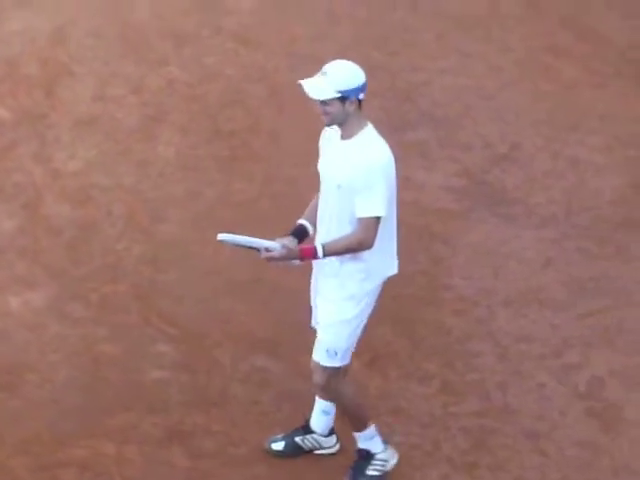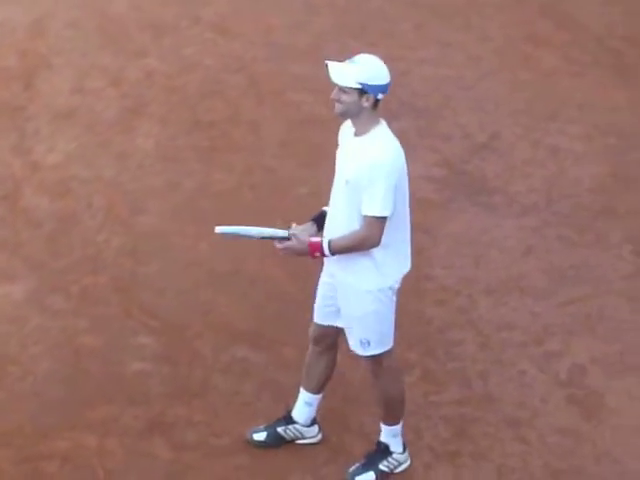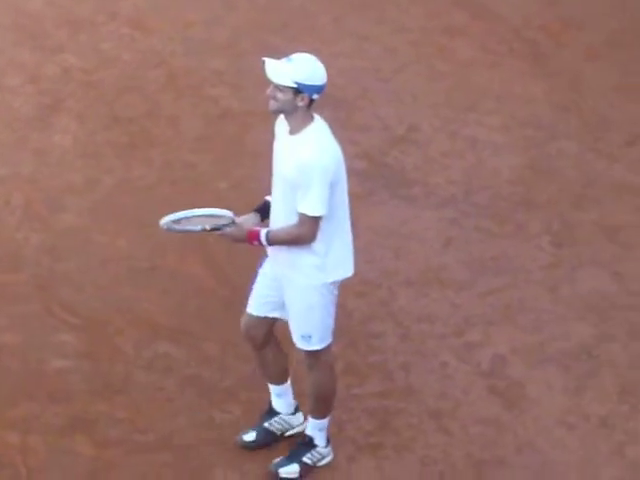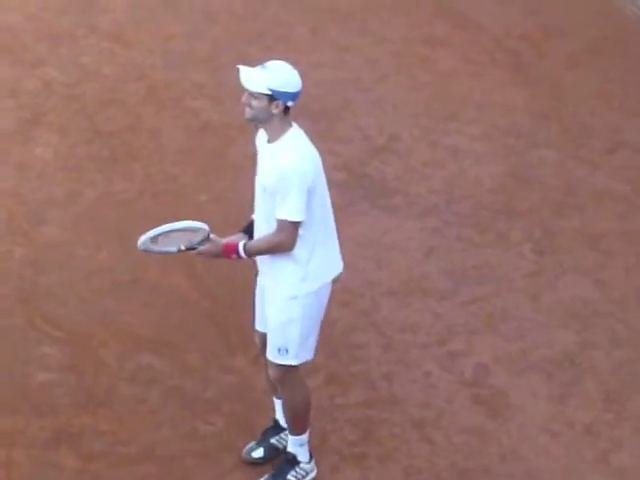
dt=0.3s
person 1, frame 1
left shoulder: (373, 158)
right shoulder: (330, 138)
left elbow: (365, 238)
left wrist: (303, 252)
right wrist: (298, 233)
left hip: (354, 280)
right hip: (330, 269)
left knee: (327, 375)
right knee: (327, 350)
right ankle: (320, 431)
person 1, frame 2
left shoulder: (381, 157)
right shoulder: (349, 131)
left elbow: (370, 236)
left wrist: (314, 248)
right wrist: (318, 223)
left hip: (369, 275)
right hip: (340, 265)
left knee: (378, 361)
right knee: (320, 339)
right ankle: (302, 421)
person 1, frame 3
left shoulder: (317, 154)
right shoulder: (285, 125)
left elbow: (306, 231)
left wrist: (251, 235)
right wrist: (262, 211)
left hip: (311, 269)
right hip: (282, 259)
left knee: (315, 354)
right knee: (255, 329)
left ankle: (317, 441)
right ankle: (282, 414)
person 1, frame 4
left shoulder: (294, 161)
right shoulder: (266, 137)
left elbow: (285, 239)
left wrist: (230, 249)
right wrist: (248, 230)
left hip: (298, 279)
right hip: (274, 271)
left knee: (283, 370)
right knee: (268, 350)
right ankle: (283, 426)
